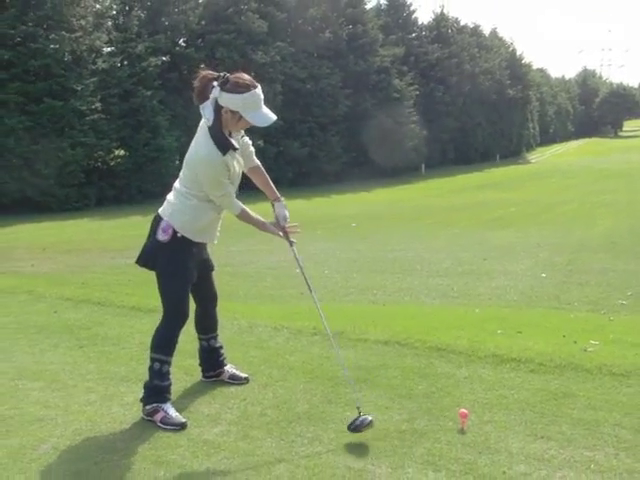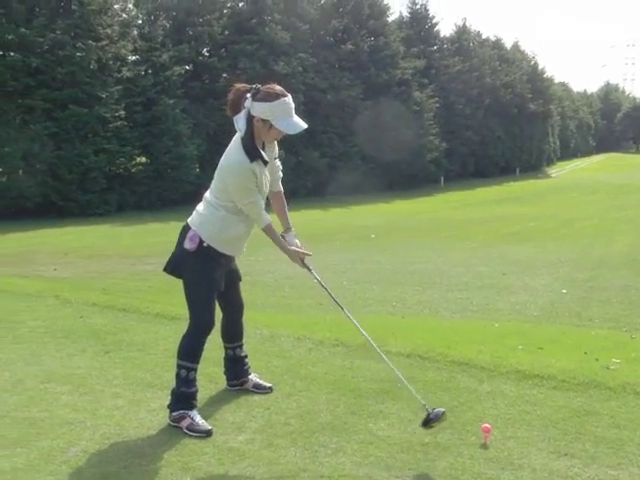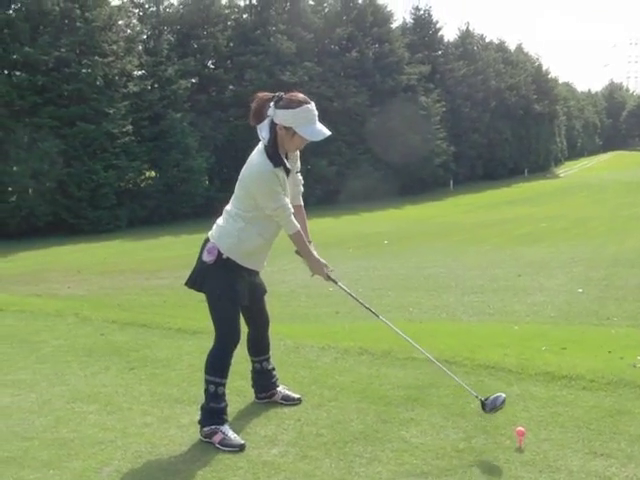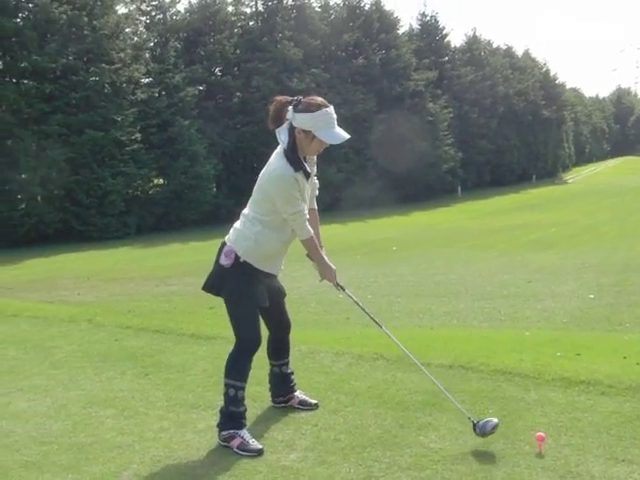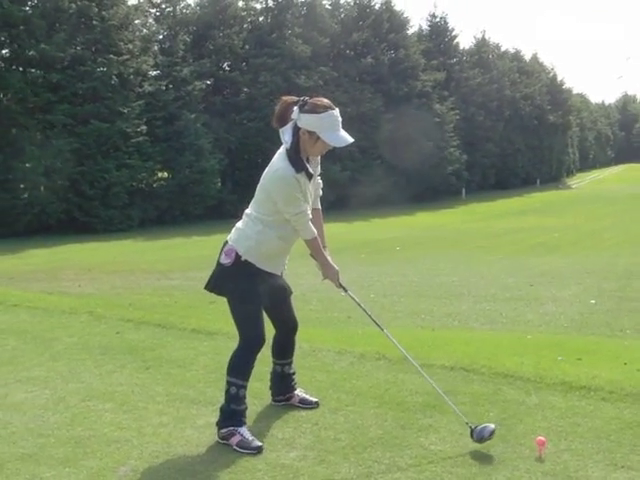
dt=0.4s
person 1, frame 1
left shoulder: (228, 126)
right shoulder: (209, 156)
left elbow: (251, 163)
right elbow: (229, 204)
left wrist: (278, 203)
right wrist: (269, 228)
left hip: (193, 234)
right hip: (175, 235)
left knee: (207, 300)
right knee: (175, 313)
left ankle: (213, 366)
right ankle: (155, 399)
person 1, frame 2
left shoulder: (265, 142)
right shoulder: (239, 164)
left elbow: (275, 188)
right elbow: (258, 216)
left wrist: (289, 231)
right wrist: (286, 248)
left hip: (222, 245)
right hip: (202, 245)
left knee: (234, 310)
right knee: (201, 322)
left ankle: (237, 374)
right ankle: (181, 406)
person 1, frame 3
left shoulder: (288, 154)
right shoulder: (262, 170)
left elbow: (296, 203)
right elbow: (285, 219)
left wrist: (310, 250)
right wrist: (311, 258)
left hip: (246, 259)
right hip: (224, 258)
left knee: (260, 324)
right knee: (228, 336)
left ankle: (266, 387)
right ankle: (212, 421)
person 1, frame 4
left shoulder: (304, 158)
right shoulder: (282, 174)
left elbow: (310, 209)
right elbow: (301, 226)
left wrist: (320, 253)
right wrist: (322, 263)
left hip: (263, 262)
right hip: (241, 262)
left knee: (281, 327)
right knee: (248, 340)
left ankle: (283, 392)
right ankle: (231, 425)
person 1, frame 5
left shoulder: (309, 159)
right shoulder: (284, 175)
left elbow: (315, 209)
right elbow: (303, 226)
left wrist: (326, 253)
right wrist: (325, 264)
left hip: (268, 262)
right hip: (244, 262)
left knee: (287, 326)
right knee: (253, 338)
left ankle: (283, 389)
right ankle: (230, 423)
